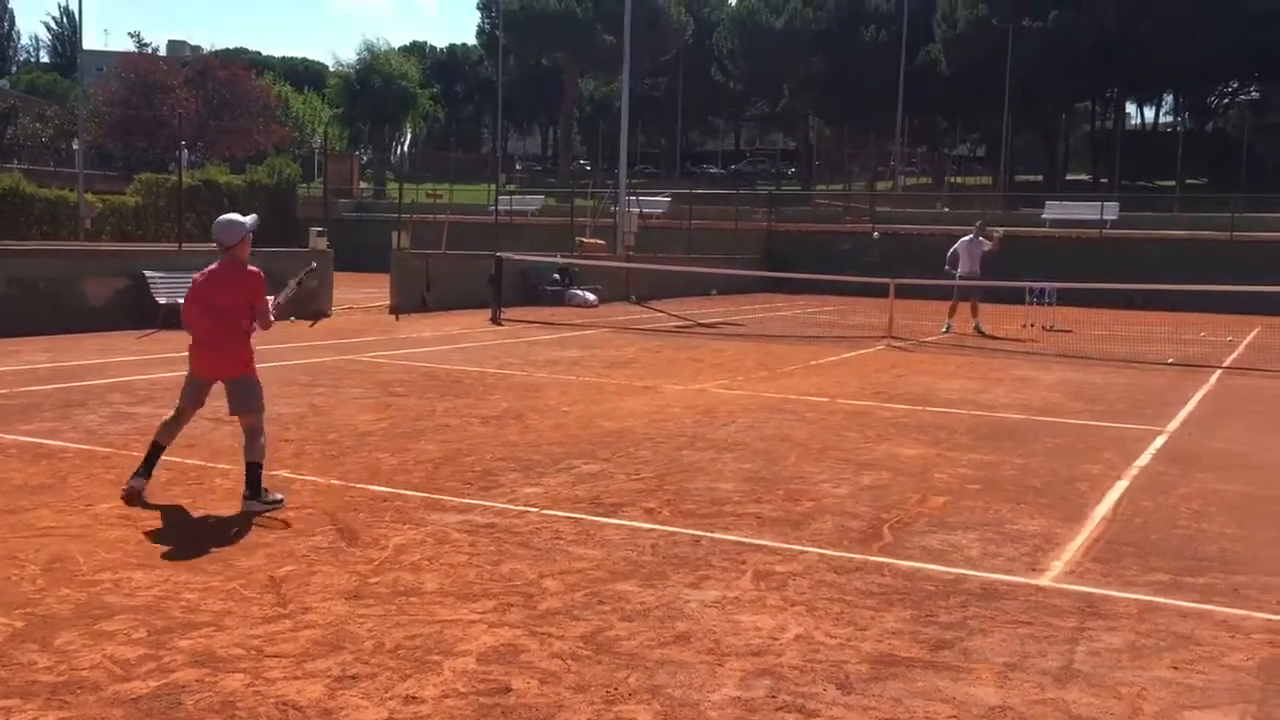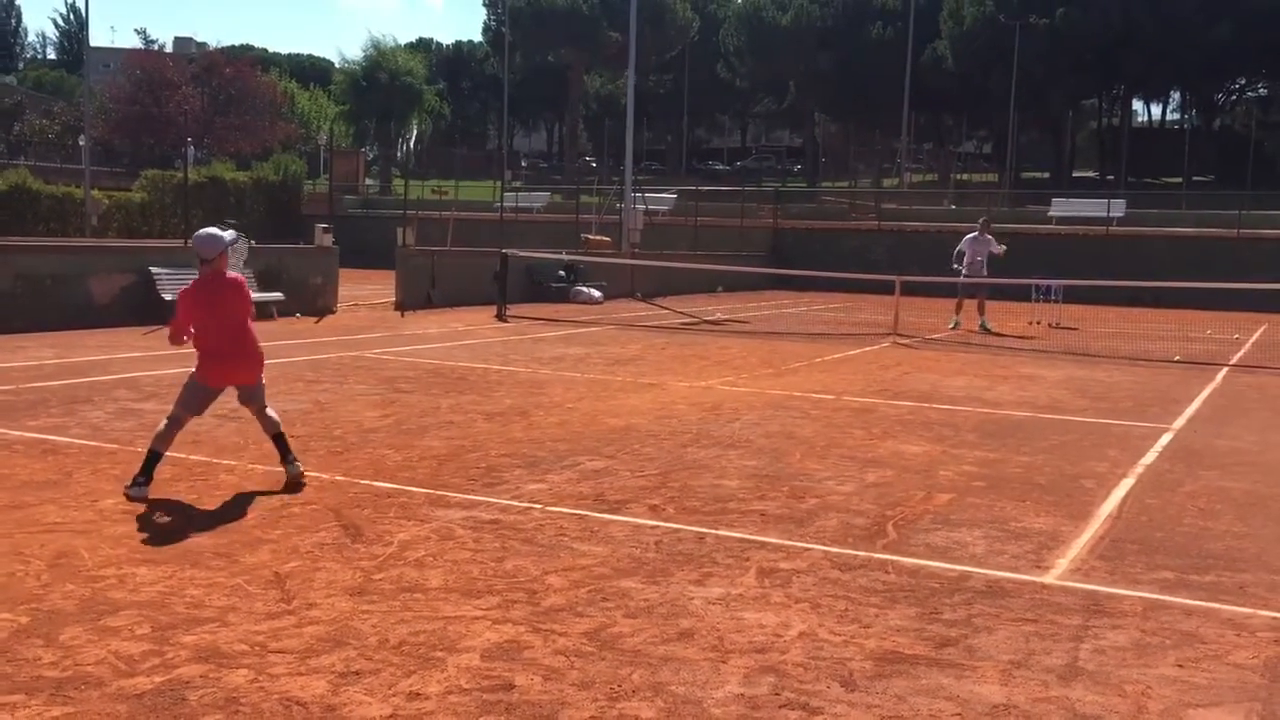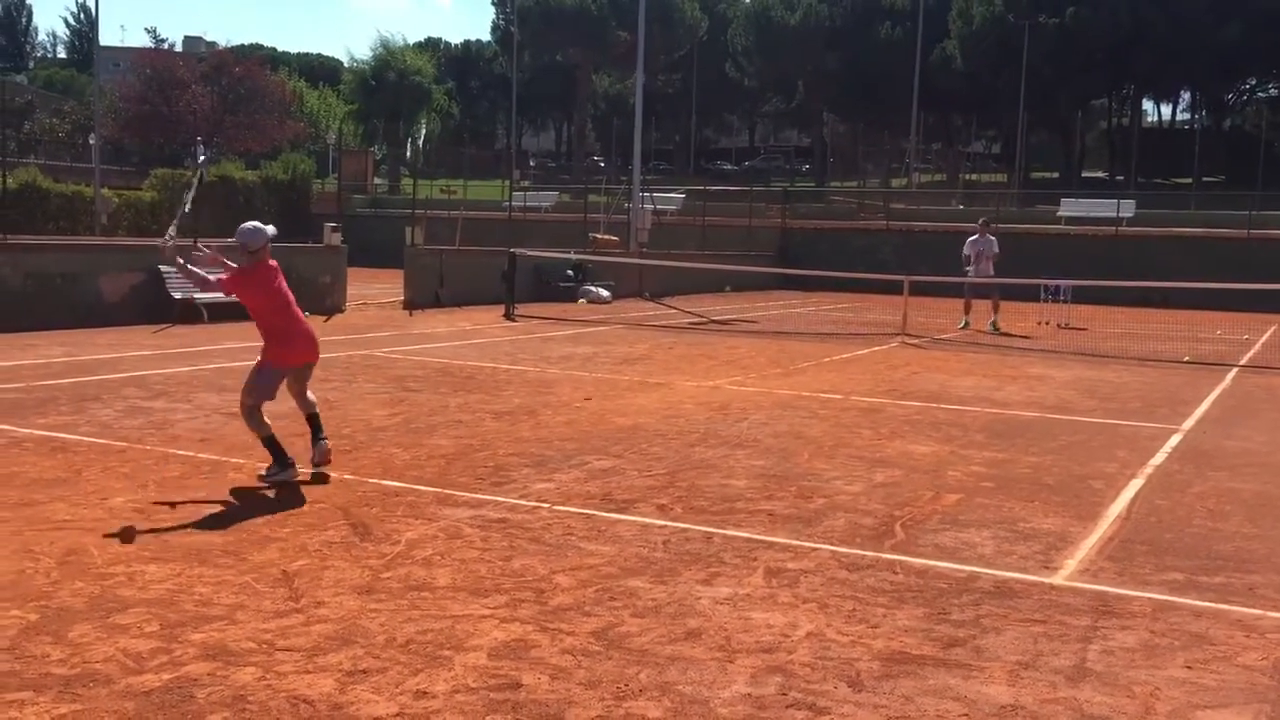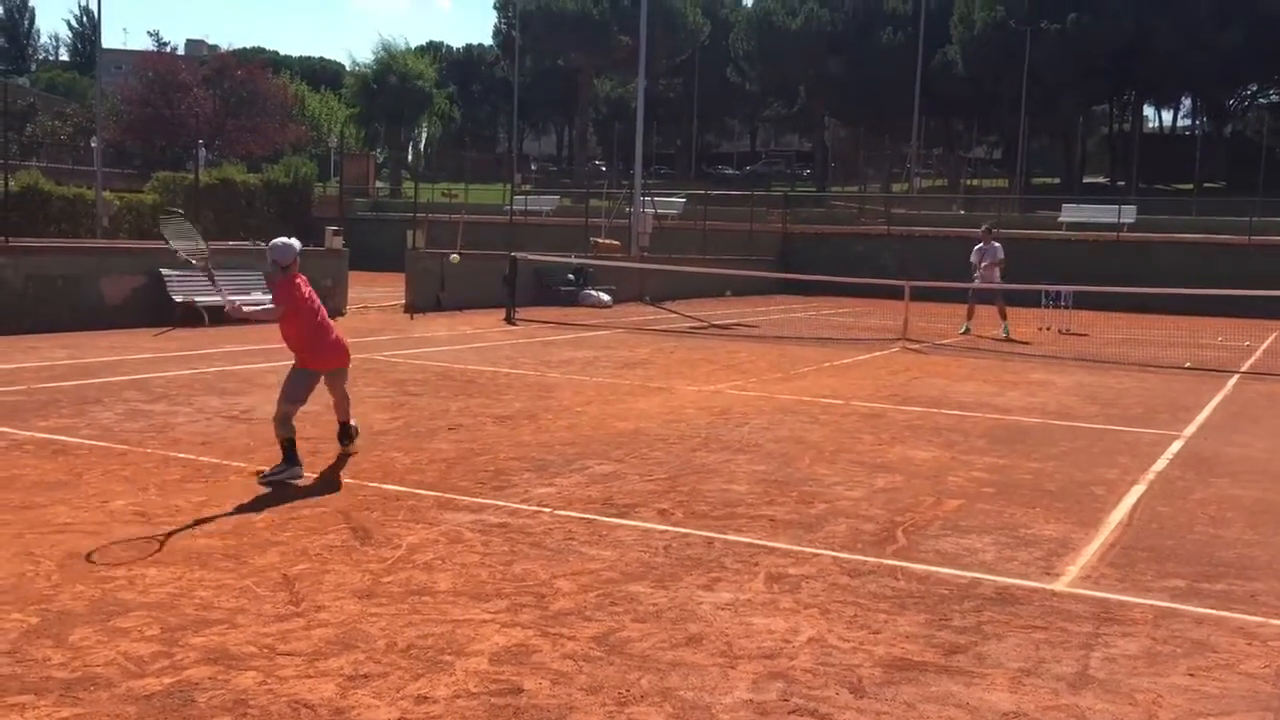
dt=0.3s
person 1, frame 1
left shoulder: (201, 280)
right shoulder: (251, 277)
left elbow: (188, 321)
right elbow: (264, 322)
right wrist: (268, 310)
left hip: (202, 358)
right hip: (237, 361)
left knee: (181, 415)
right knee: (254, 427)
left ankle: (141, 477)
right ankle: (254, 494)
person 1, frame 2
left shoulder: (187, 295)
right shoulder: (238, 283)
left elbow: (176, 339)
left wrist: (191, 334)
left hip: (212, 367)
right hip: (250, 363)
left knee: (175, 420)
right knee: (260, 410)
left ankle: (142, 480)
right ankle: (290, 463)
person 1, frame 3
left shoulder: (247, 277)
right shoulder: (271, 268)
left elbow: (209, 285)
left wrist: (177, 261)
right wrist: (220, 261)
left hip: (280, 349)
right hip: (308, 343)
left knee: (249, 407)
right knee: (299, 388)
left ankle: (283, 462)
right ankle: (320, 440)
person 1, frame 4
left shoulder: (284, 288)
right shoulder: (300, 281)
left elbow: (278, 311)
left wrist: (244, 311)
left hip: (312, 357)
right hip: (338, 350)
left knee: (283, 414)
right knee: (337, 390)
left ankle: (290, 462)
right ankle: (346, 438)
